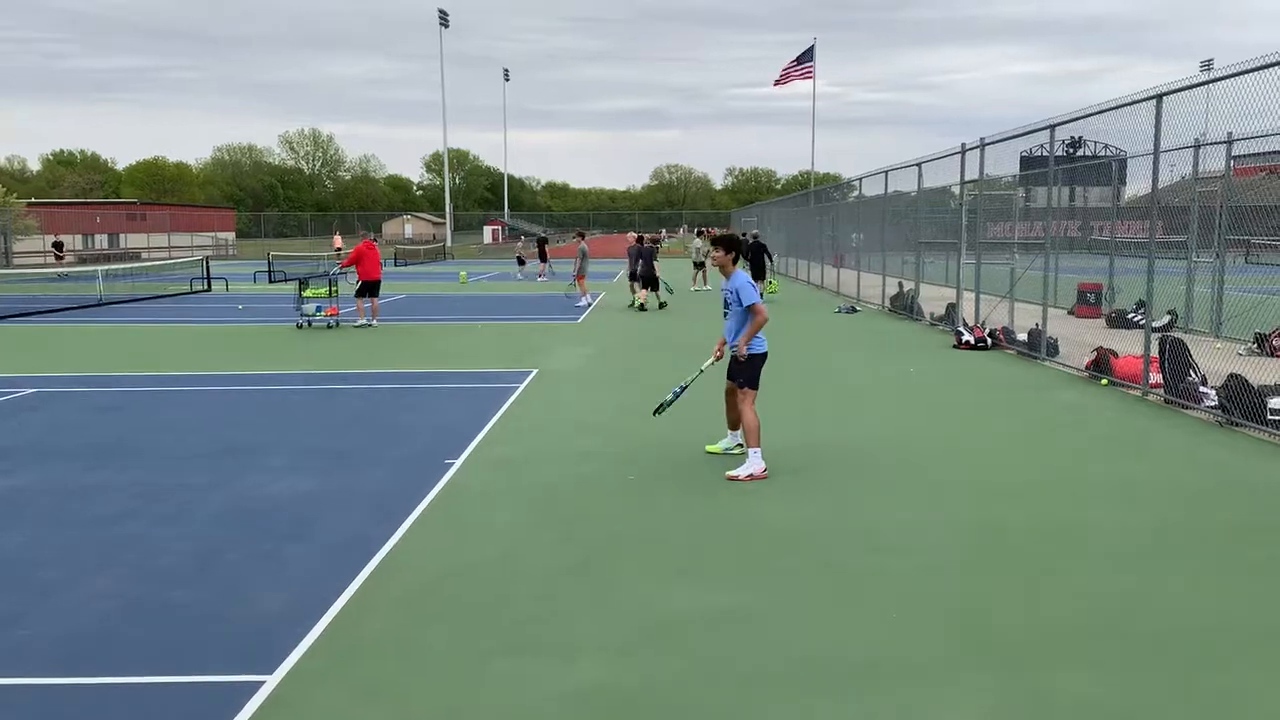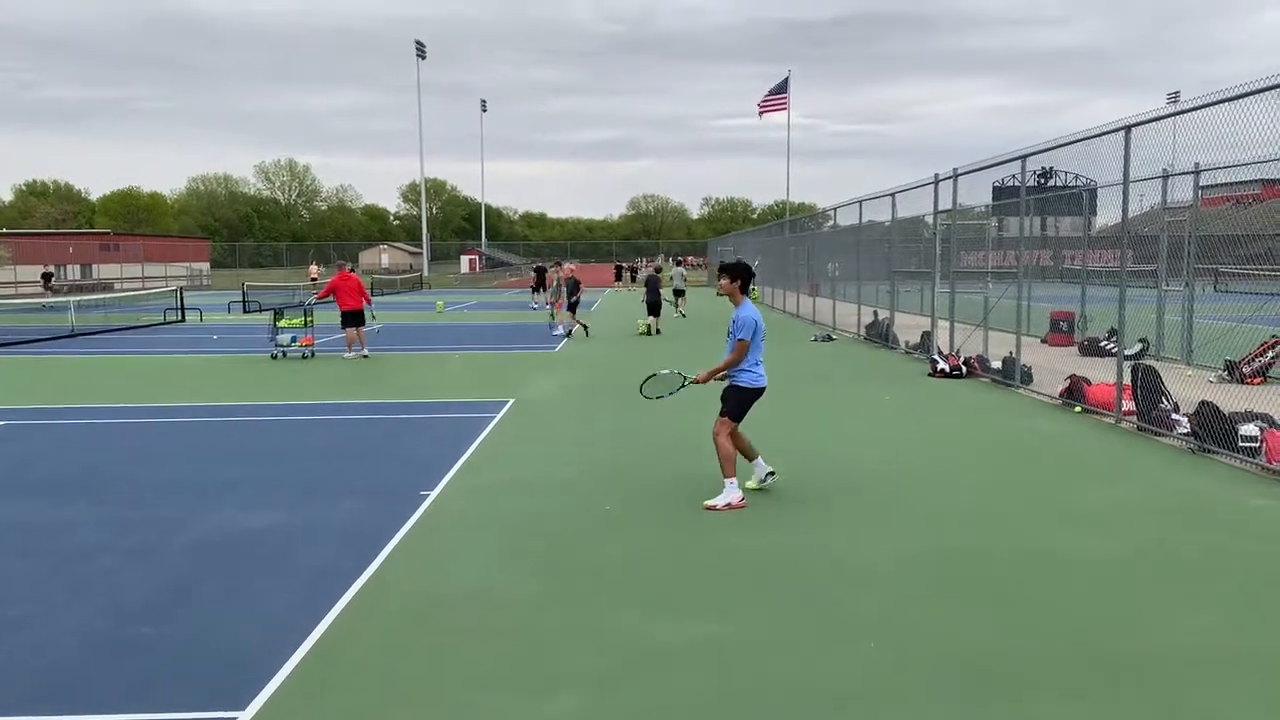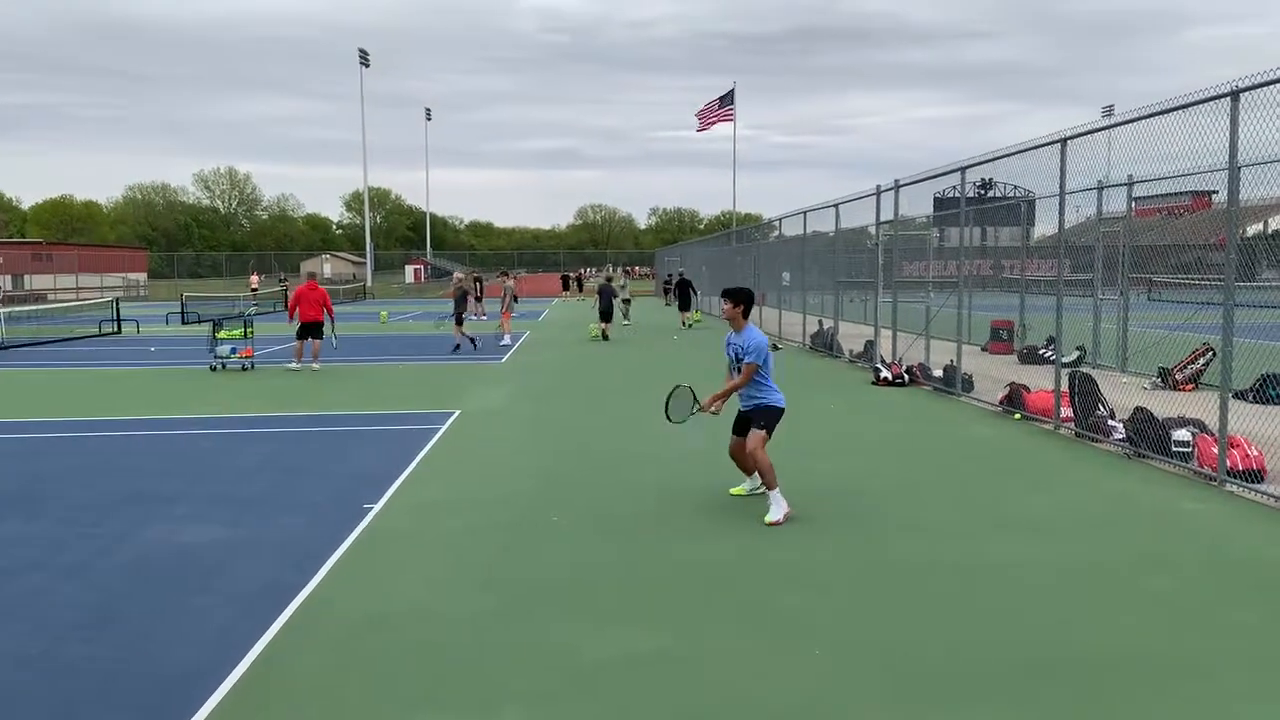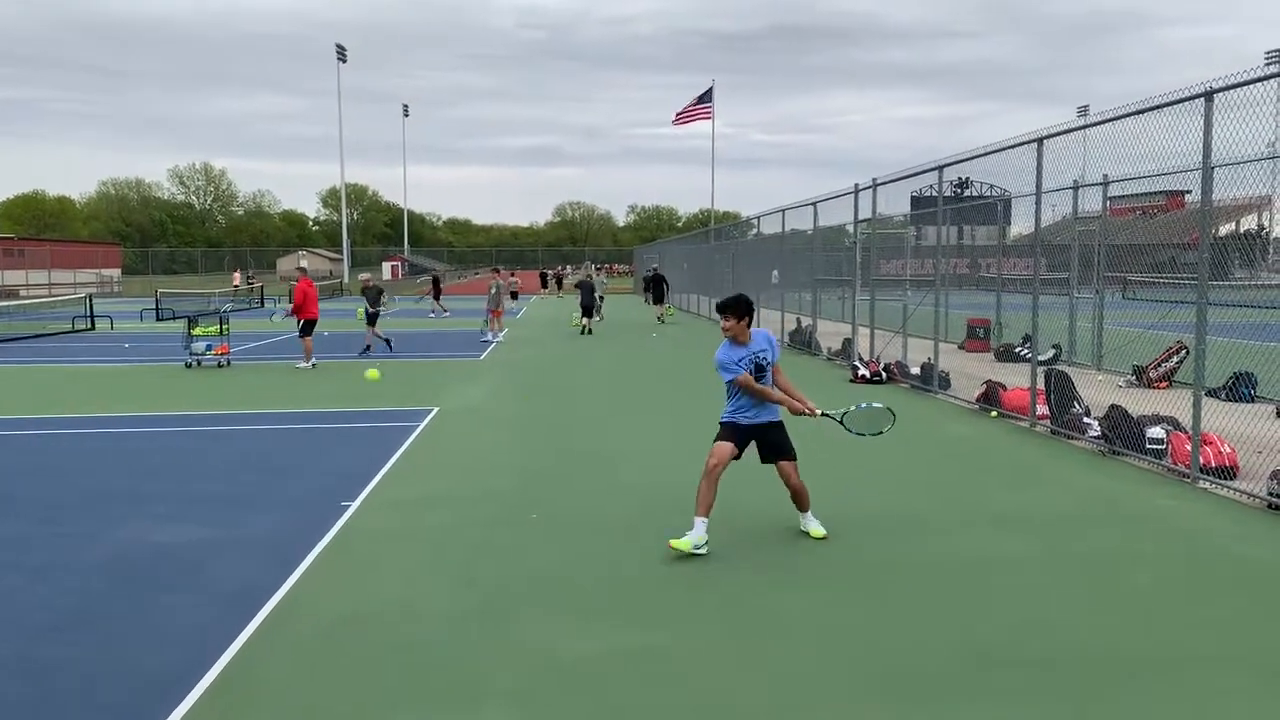
dt=1s
person 1, frame 1
left shoulder: (742, 282)
right shoulder: (727, 281)
left elbow: (761, 316)
left wrist: (743, 342)
right wrist: (722, 342)
left hip: (750, 351)
right hip: (738, 350)
left knee: (745, 403)
right knee: (730, 393)
left ankle: (756, 464)
right ankle: (734, 440)
person 1, frame 2
left shoulder: (746, 316)
right shoulder: (739, 311)
left elbow: (738, 355)
left wrist: (710, 374)
right wrist: (723, 372)
left hip: (746, 383)
right hip: (742, 381)
left knee: (720, 432)
right knee: (730, 430)
left ankle: (732, 493)
right ankle: (762, 470)
person 1, frame 3
left shoulder: (756, 340)
right shoulder: (730, 338)
left elbow: (744, 378)
right elbow: (732, 373)
left wrist: (714, 397)
right wrist: (719, 401)
left hip: (768, 403)
right hip: (747, 405)
left knee: (754, 448)
right knee: (736, 451)
left ankle: (778, 502)
right ankle: (755, 480)
person 1, frame 4
left shoulder: (767, 339)
right shoulder: (723, 356)
left elbow: (777, 377)
right elbow: (756, 389)
left wrist: (806, 403)
right wrist: (793, 405)
left hip: (769, 420)
right hip: (735, 421)
left knee: (792, 479)
right knee: (713, 466)
left ankle: (807, 519)
right ankle: (698, 535)
